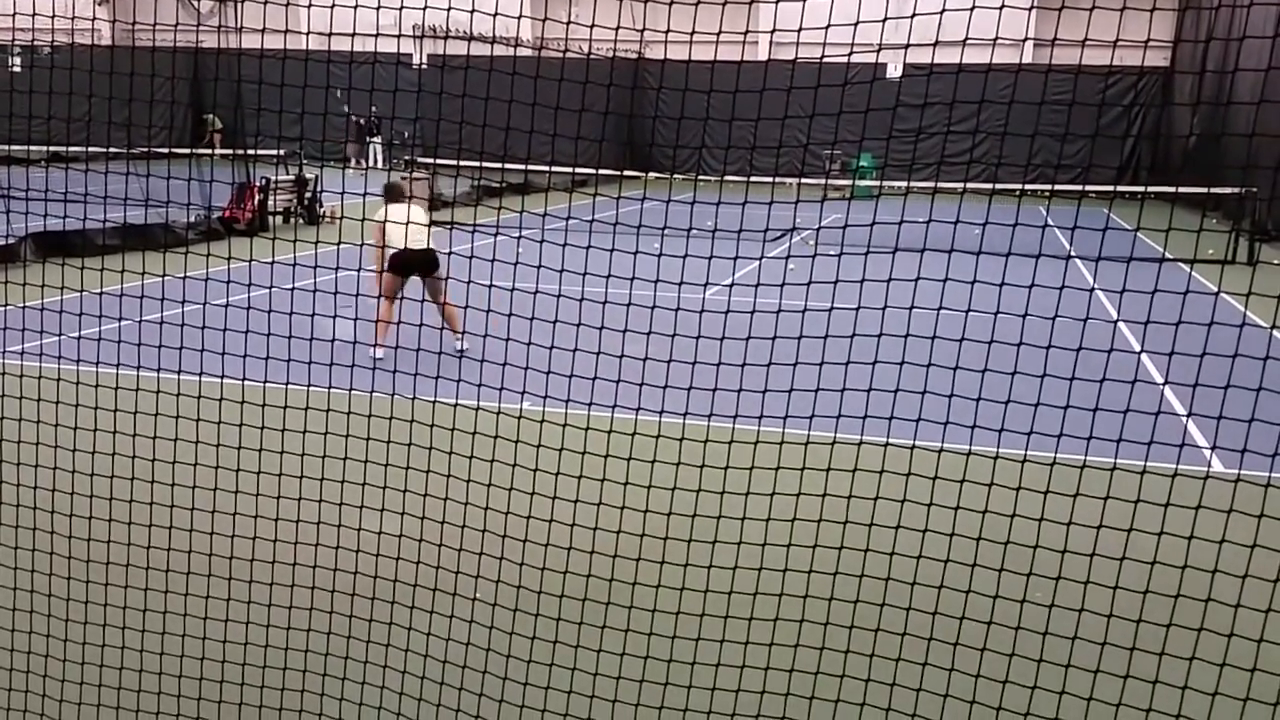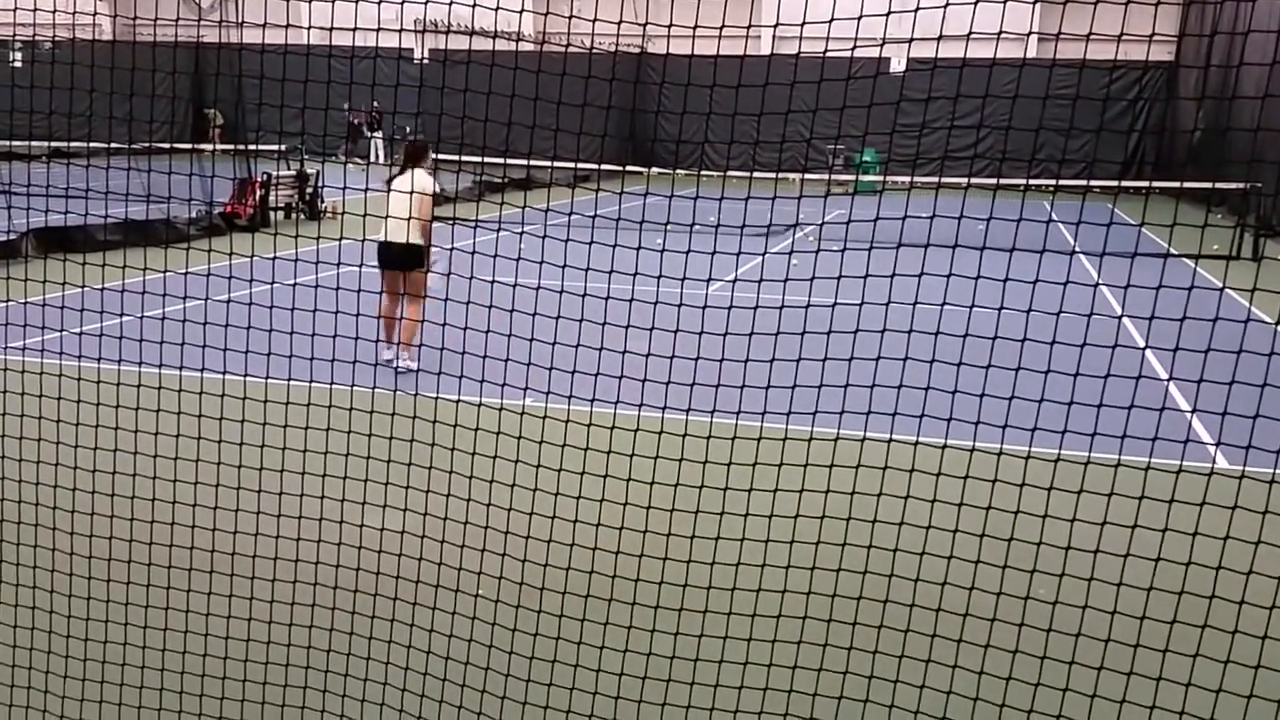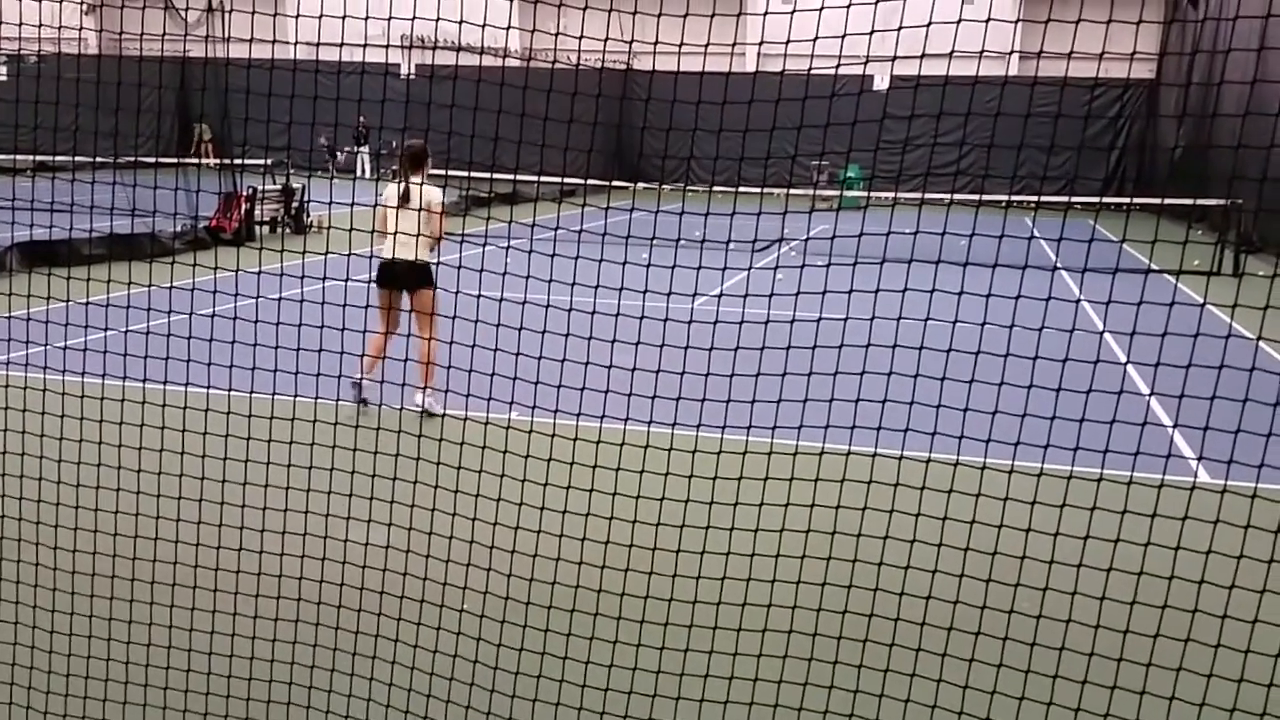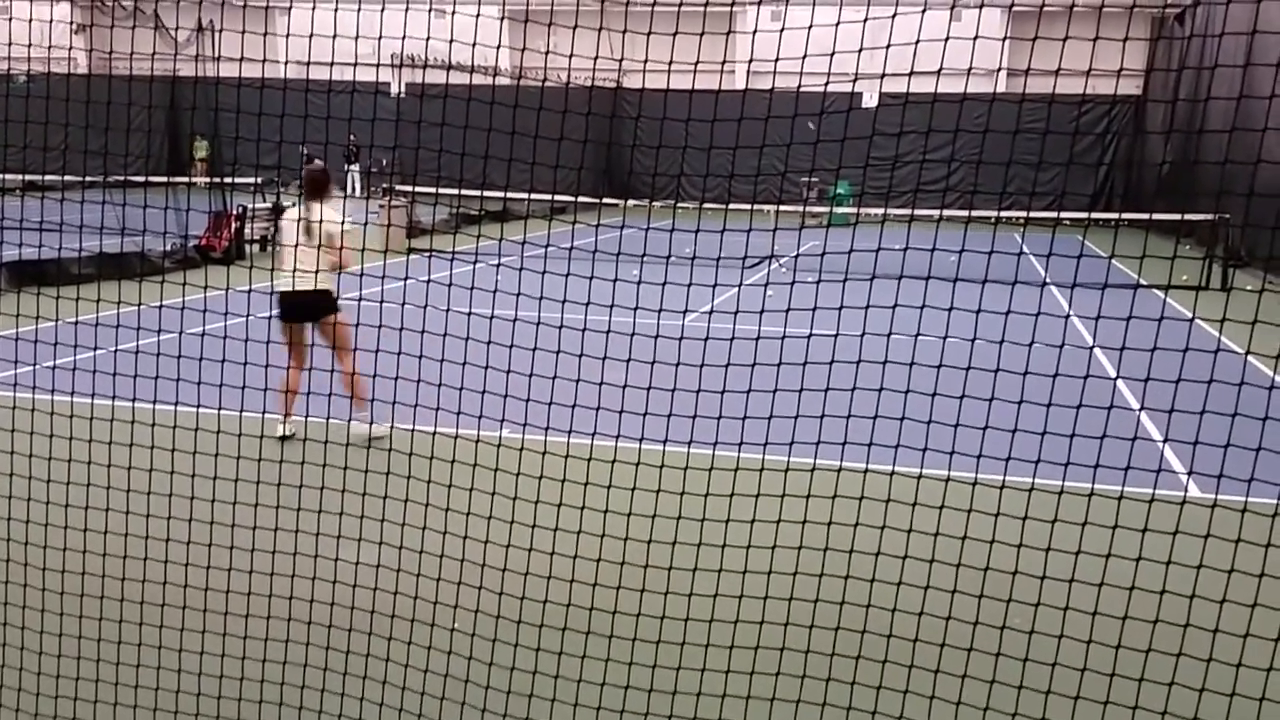
dt=0.7s
person 1, frame 1
left shoulder: (383, 212)
right shoulder: (419, 210)
left elbow: (379, 252)
left wrist: (378, 279)
left hip: (401, 255)
right hip: (426, 254)
left knee: (387, 299)
right knee: (440, 299)
left ankle: (379, 346)
right ankle: (459, 339)
person 1, frame 2
left shoulder: (396, 179)
right shoulder: (427, 181)
left elbow: (394, 215)
right elbow: (425, 221)
right wrist: (427, 246)
left hip: (386, 245)
right hip: (409, 246)
left knee: (390, 298)
right knee: (414, 302)
left ankle: (389, 348)
right ankle: (404, 356)
person 1, frame 3
left shoulder: (389, 190)
right shoulder: (433, 193)
left elbow: (380, 230)
right elbow: (437, 235)
left hip: (389, 265)
right hip: (416, 266)
left knee: (384, 329)
right knee: (427, 333)
left ankle: (364, 376)
right ankle: (425, 394)
person 1, frame 4
left shoulder: (287, 216)
right shoulder: (333, 218)
left elbow: (282, 256)
right elbow: (340, 262)
left hip: (287, 294)
right hip: (319, 294)
left knee: (295, 362)
right knee: (346, 356)
left ankle: (285, 422)
right ankle: (362, 419)
